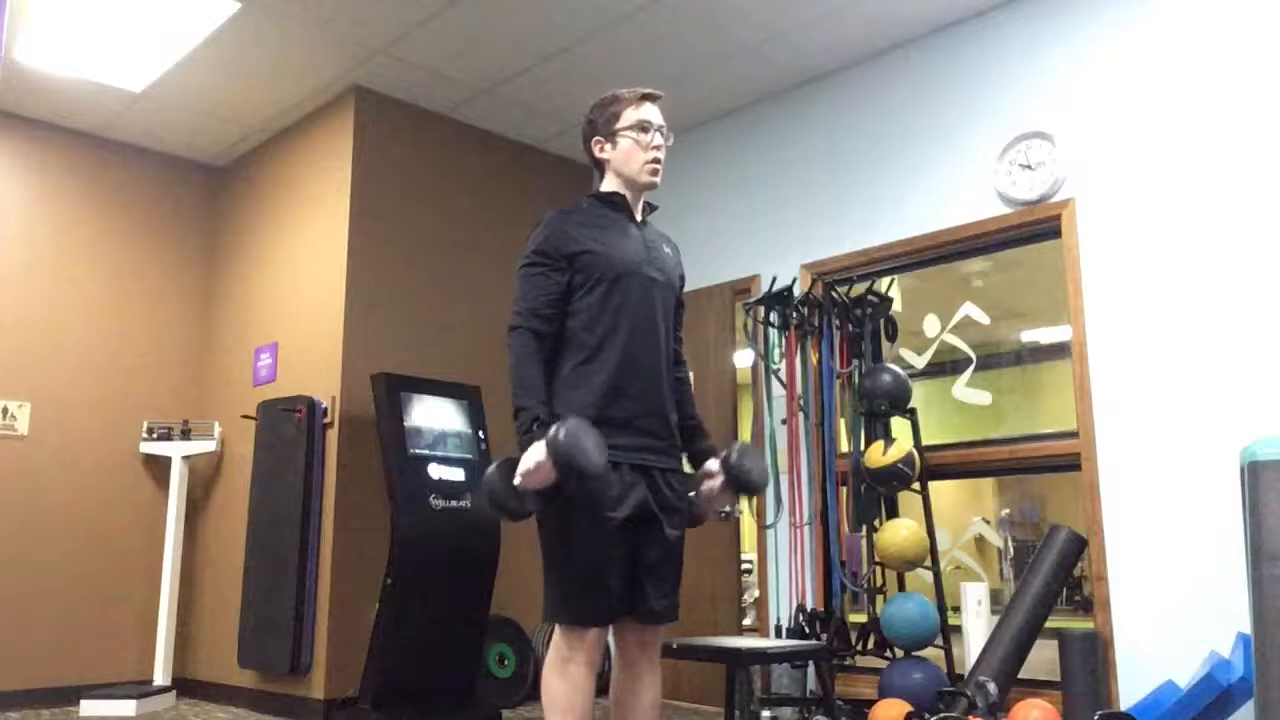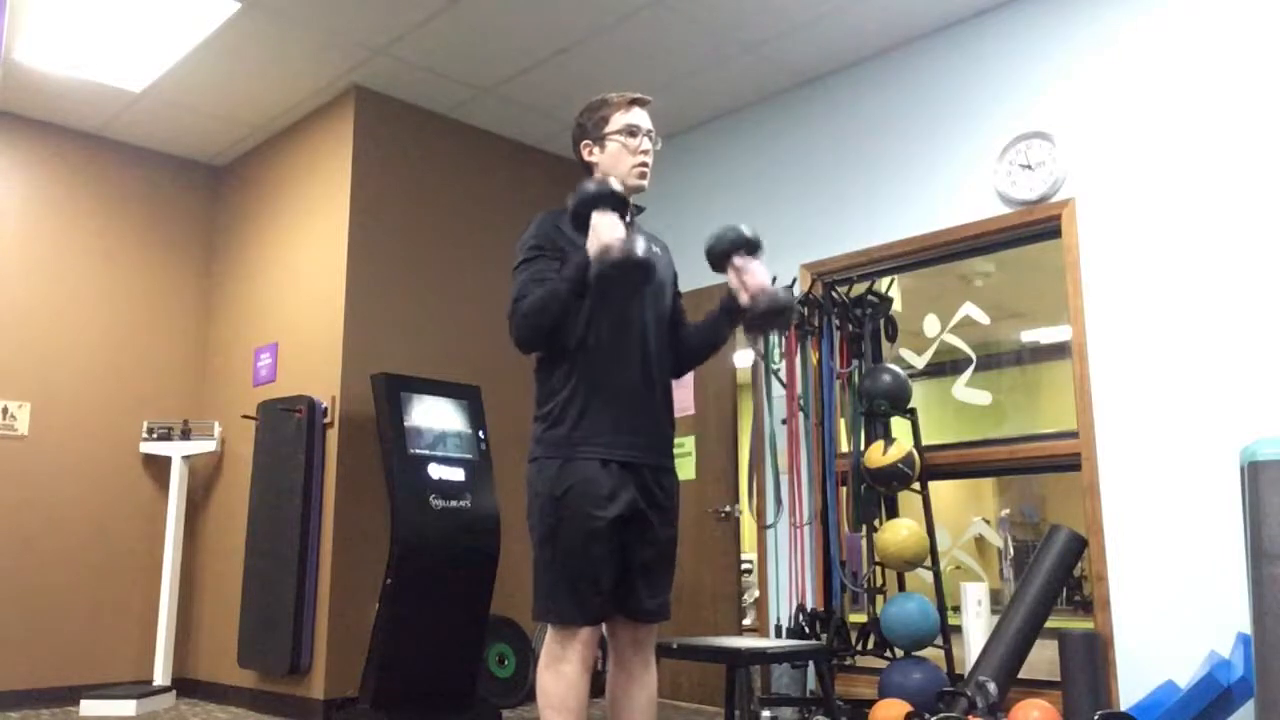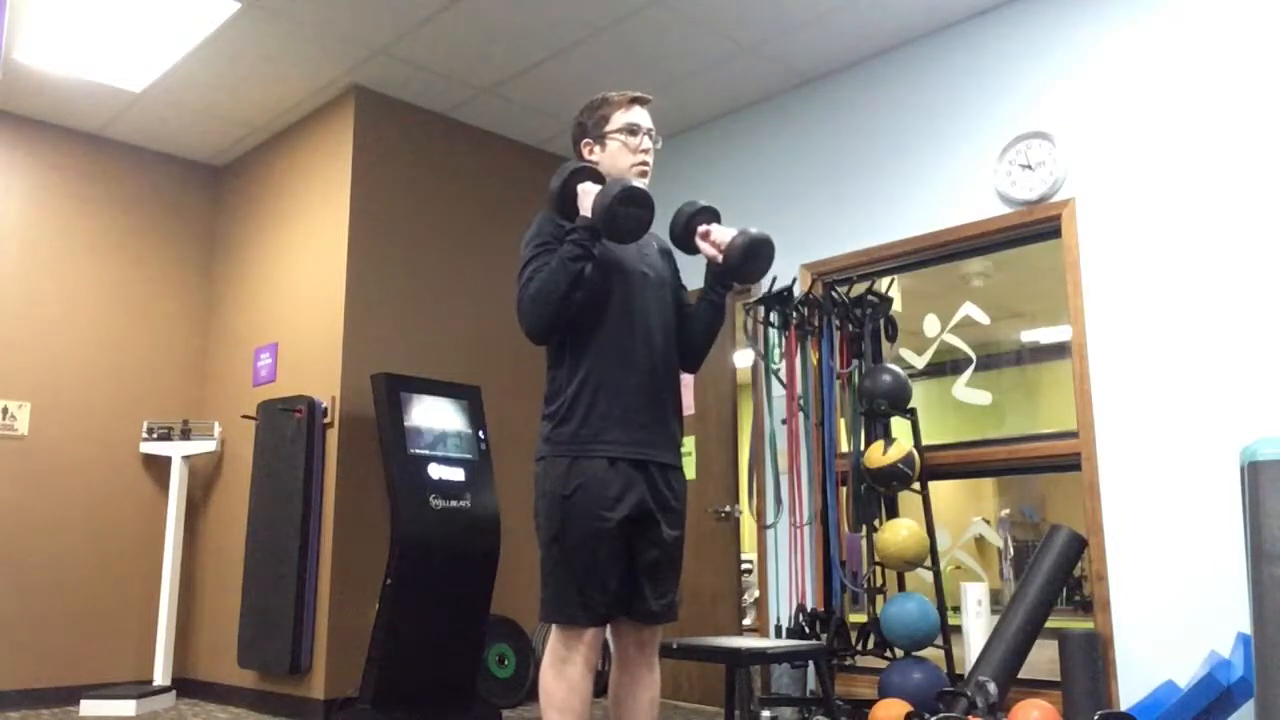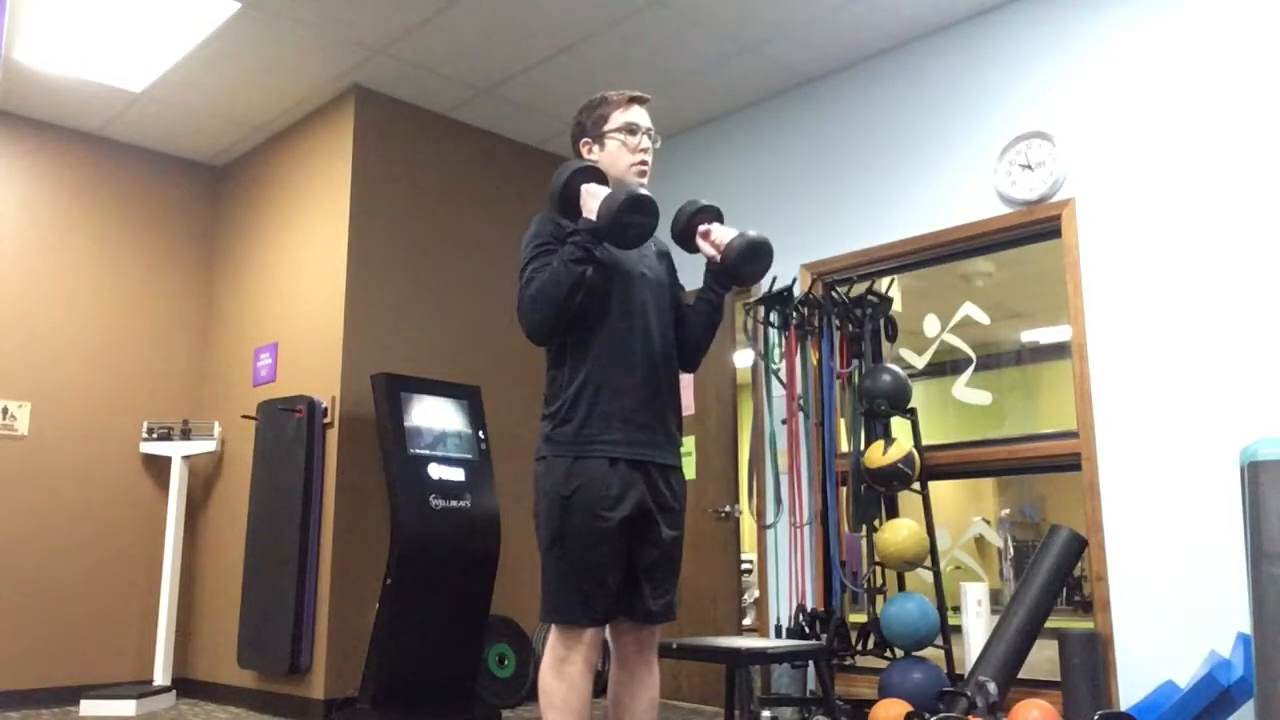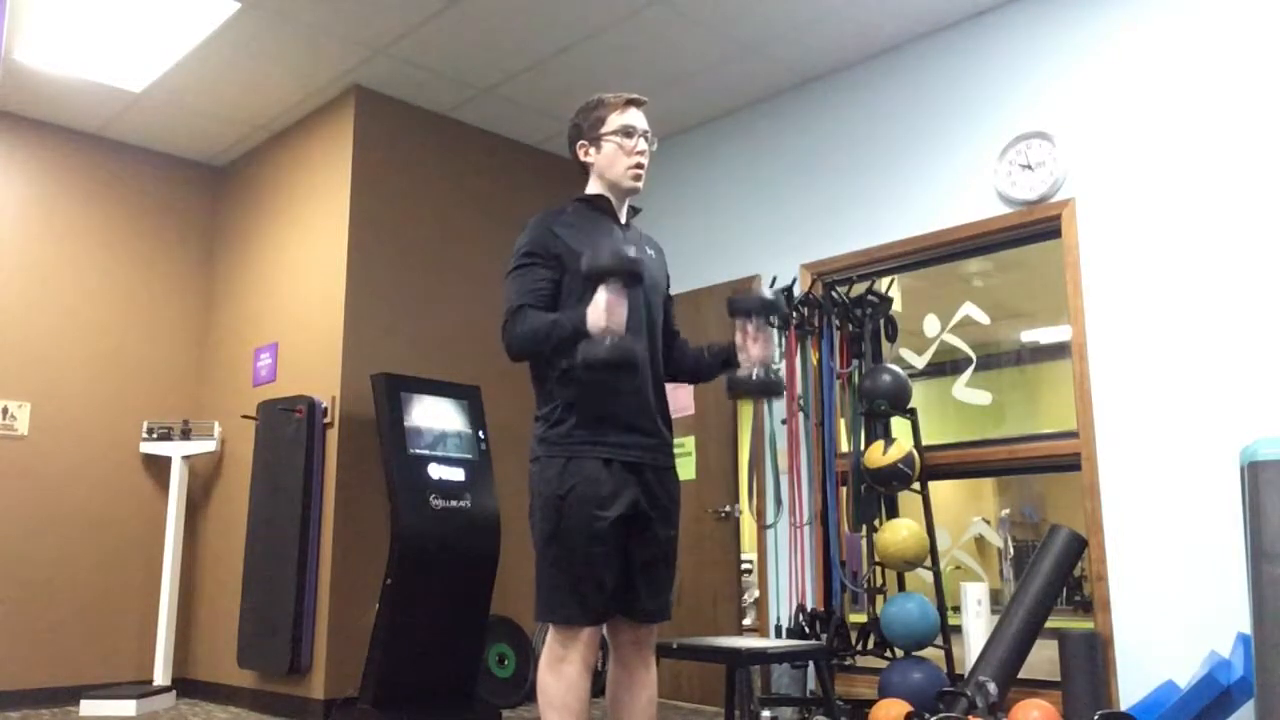
dt=0.5s
person 1, frame 1
left shoulder: (664, 248)
right shoulder: (566, 230)
right elbow: (527, 337)
left wrist: (703, 450)
right wrist: (534, 432)
left hip: (658, 465)
left knee: (645, 632)
right knee: (580, 629)
person 1, frame 2
left shoulder: (657, 250)
right shoulder: (557, 229)
left elbow: (676, 357)
right elbow: (525, 326)
left wrist: (732, 307)
right wrist: (588, 261)
left hip: (649, 462)
right hip: (578, 459)
left knee: (638, 631)
right knee: (573, 629)
person 1, frame 3
left shoulder: (657, 247)
right shoulder: (559, 225)
left elbow: (689, 352)
right elbow: (536, 318)
left wrist: (719, 275)
right wrist: (586, 232)
left hip: (657, 461)
right hip: (584, 457)
left knee: (642, 633)
right knee: (578, 630)
person 1, frame 4
left shoulder: (655, 246)
right shoulder: (560, 225)
left elbow: (684, 352)
right elbow: (537, 318)
left wrist: (717, 274)
right wrist: (588, 234)
left hip: (656, 460)
right hip: (585, 457)
left knee: (642, 634)
right knee: (578, 631)
person 1, frame 5
left shoulder: (649, 250)
right shoulder: (553, 231)
right elbow: (518, 332)
left wrist: (729, 354)
right wrist: (582, 321)
left hip: (650, 462)
right hip: (578, 457)
left knee: (638, 632)
right knee: (574, 630)
